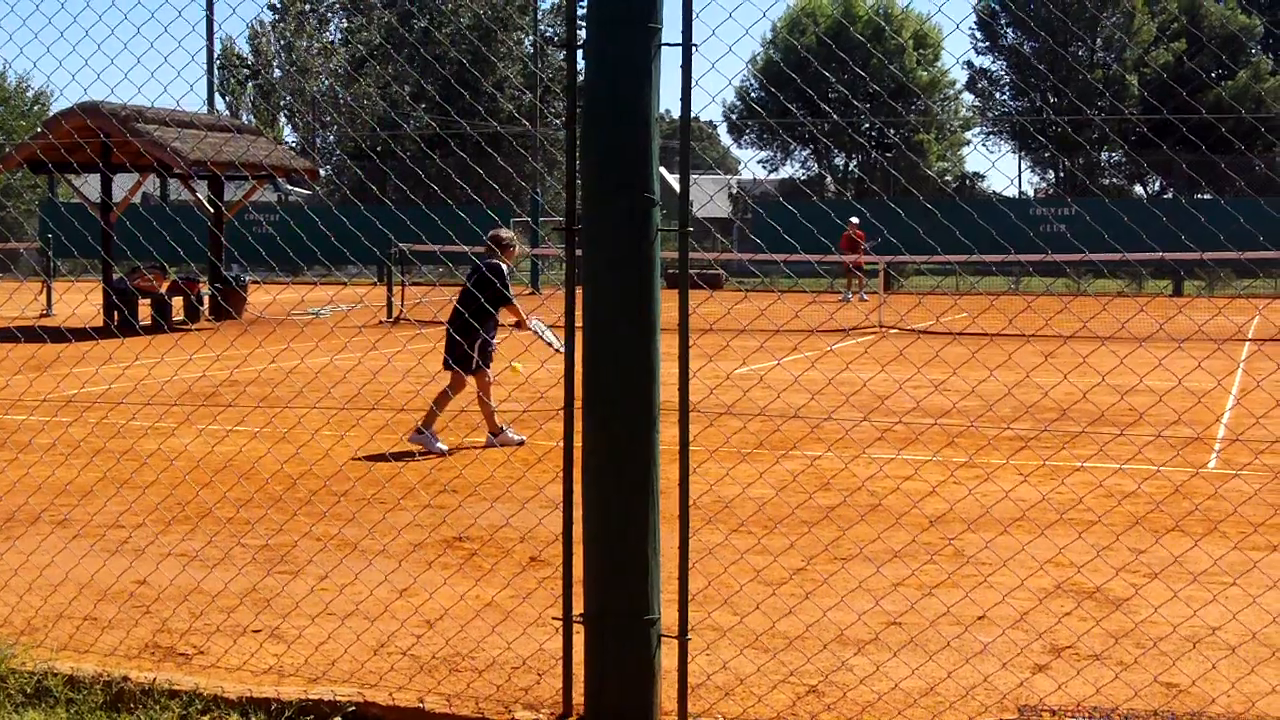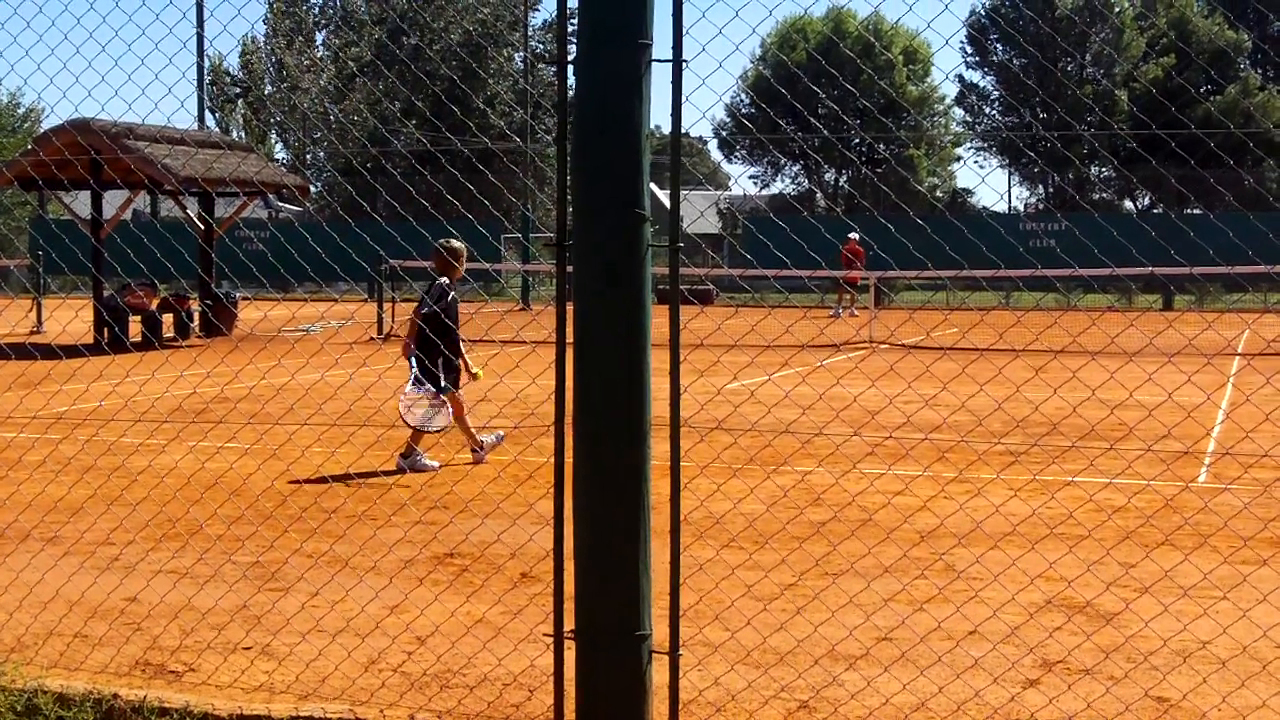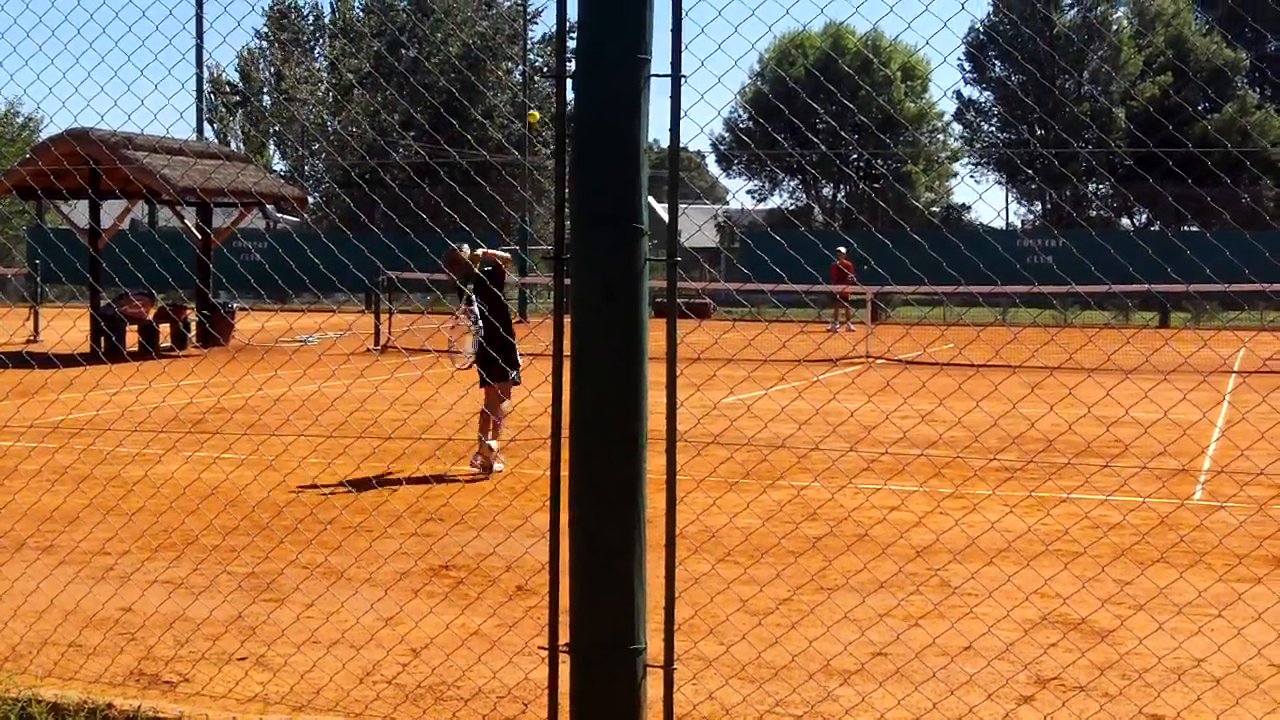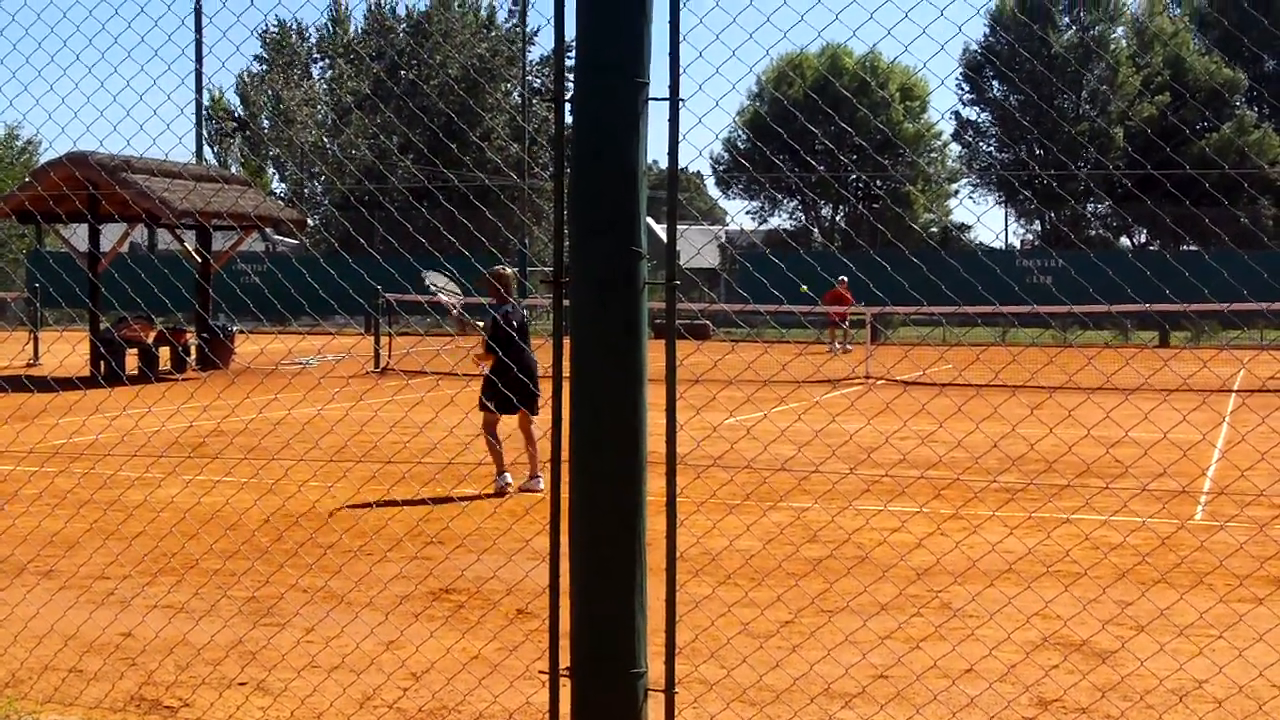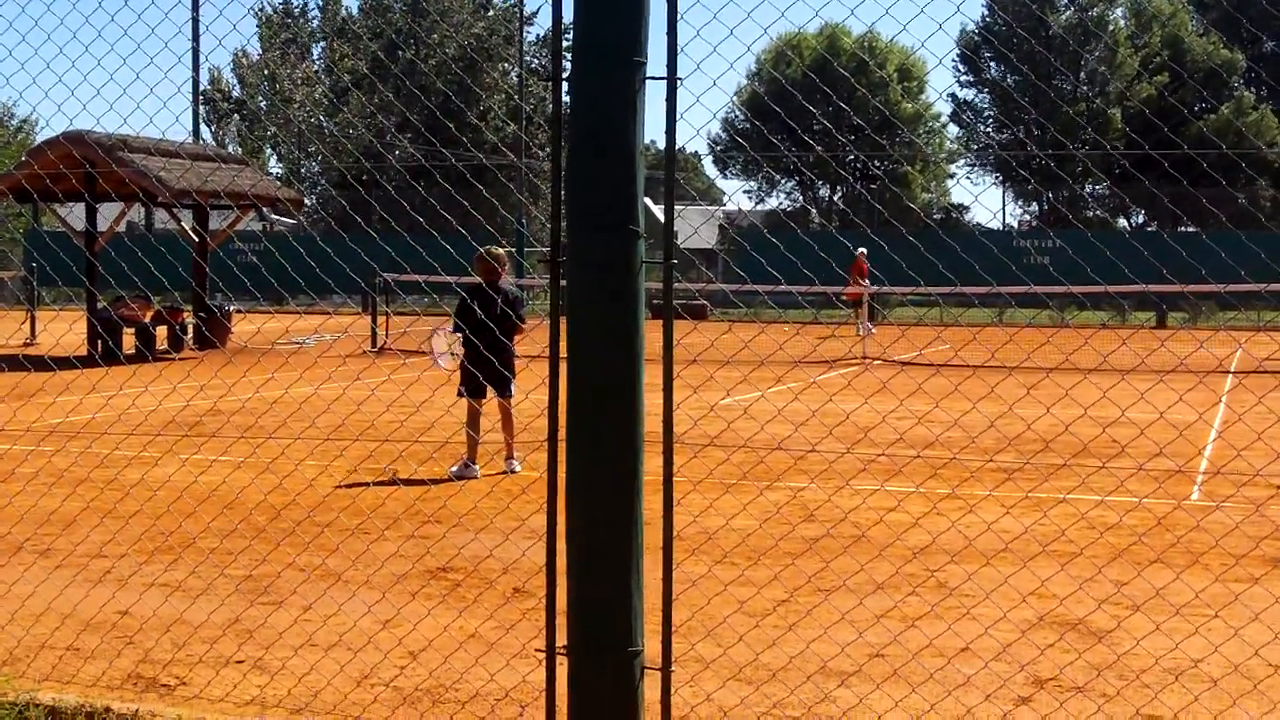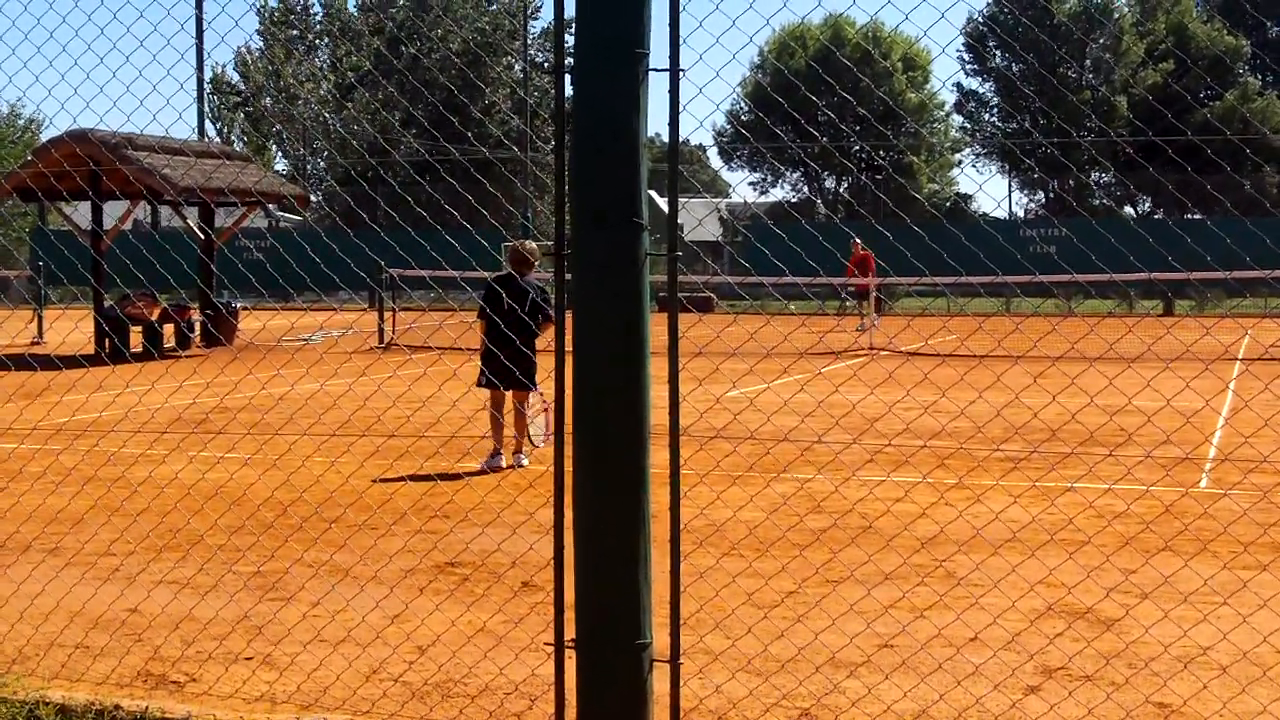
dt=0.7s
person 1, frame 1
left shoulder: (483, 267)
right shoulder: (498, 268)
right elbow: (508, 303)
left wrist: (489, 338)
right wrist: (523, 320)
left hip: (468, 331)
right hip: (470, 333)
left knee: (485, 381)
right knee: (458, 383)
left ankle: (496, 432)
right ankle: (423, 430)
person 1, frame 2
left shoulder: (448, 288)
right shoulder: (441, 285)
left elbow: (453, 331)
right elbow: (421, 313)
left wrist: (466, 363)
right wrist: (409, 342)
left hip: (446, 355)
right hip: (433, 355)
left knee: (457, 402)
left ankle: (478, 446)
right ankle: (408, 455)
person 1, frame 3
left shoulder: (468, 290)
right shoulder: (486, 276)
right elbow: (506, 259)
right wrist: (486, 254)
left hip: (484, 347)
right hip: (502, 346)
left knee: (491, 399)
right knee: (502, 398)
left ankle: (485, 453)
right ankle: (490, 442)
person 1, frame 4
left shoulder: (498, 313)
right shoulder: (518, 310)
left elbow: (492, 351)
left wrist: (480, 357)
left hip: (503, 374)
right hip: (527, 373)
left knee: (489, 425)
right knee: (526, 425)
left ankle: (503, 475)
right ankle: (535, 477)
person 1, frame 5
left shoulder: (470, 294)
right shoulder: (512, 294)
left elbow: (460, 329)
right elbow: (519, 328)
left hip: (475, 358)
right hip: (503, 358)
left knee: (473, 410)
right knee: (505, 408)
left ankle: (471, 463)
right ankle: (511, 459)
person 1, frame 6
left shoulder: (495, 283)
right shoulder: (537, 288)
left elbow: (484, 318)
right elbow: (547, 321)
left wrist: (484, 343)
right wrist: (530, 336)
left hip: (496, 349)
right hip: (523, 351)
left knee: (496, 402)
right knee: (520, 403)
left ankle: (497, 452)
right ankle: (519, 453)
